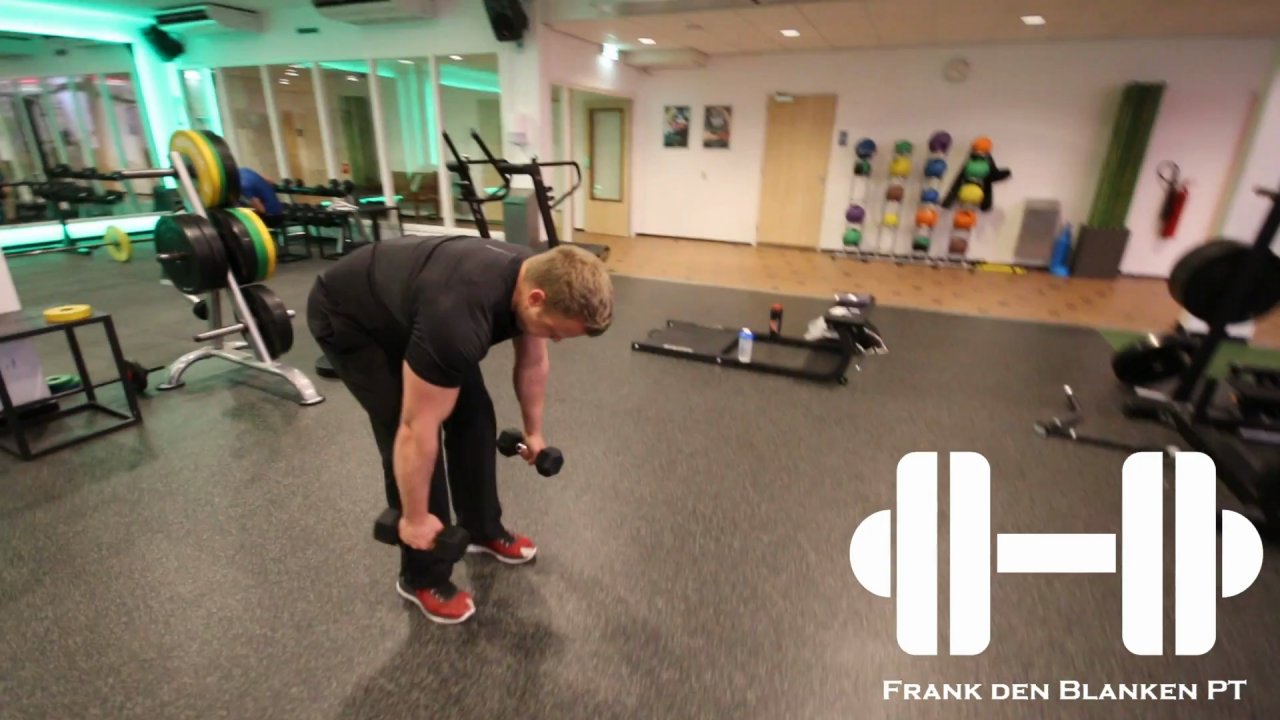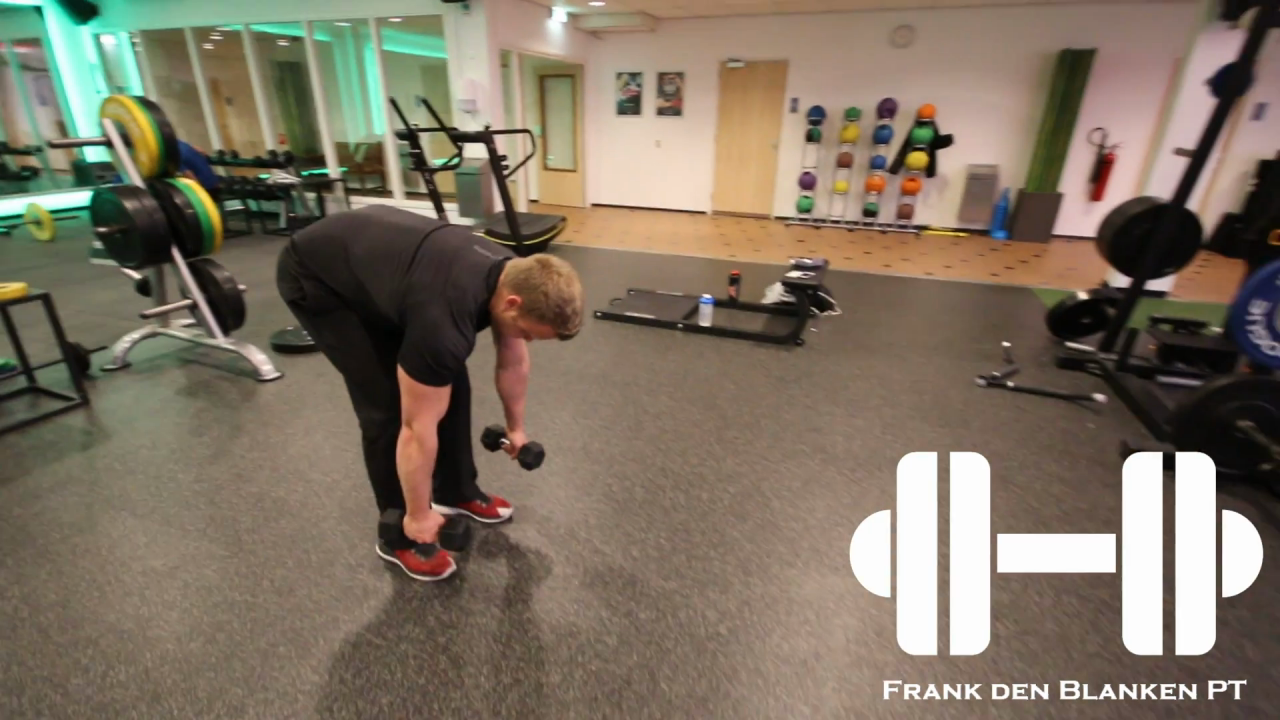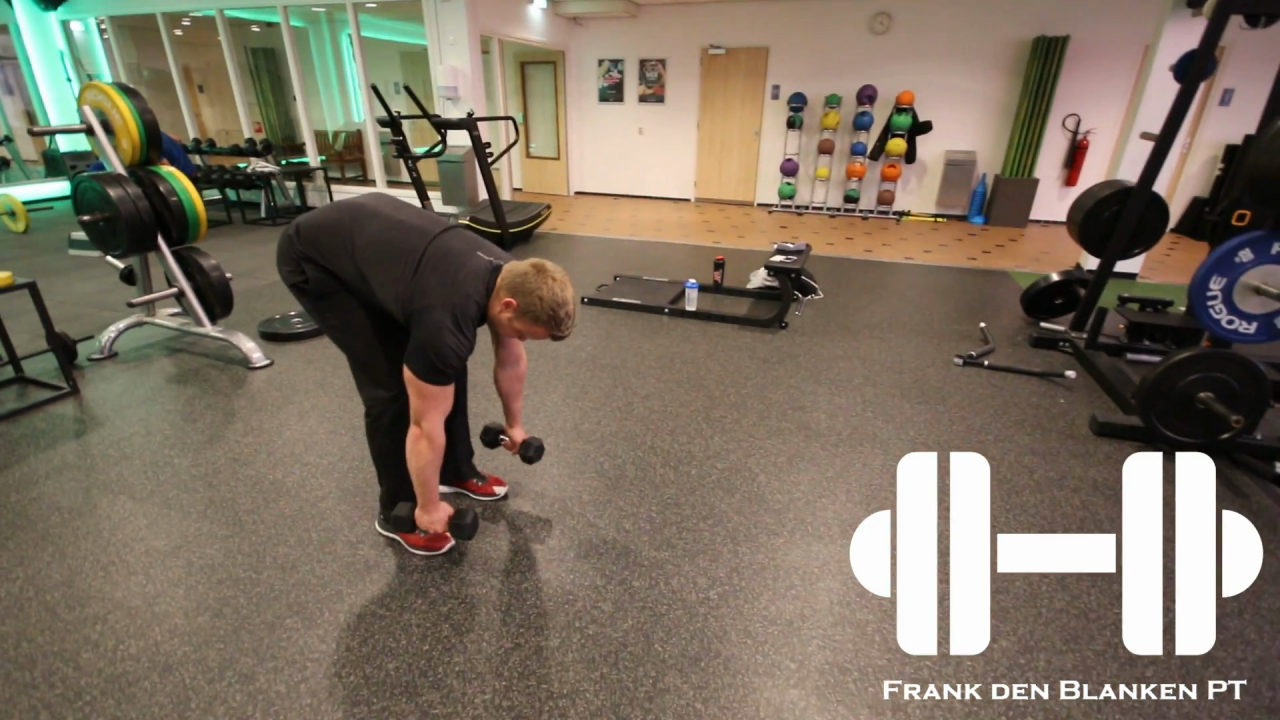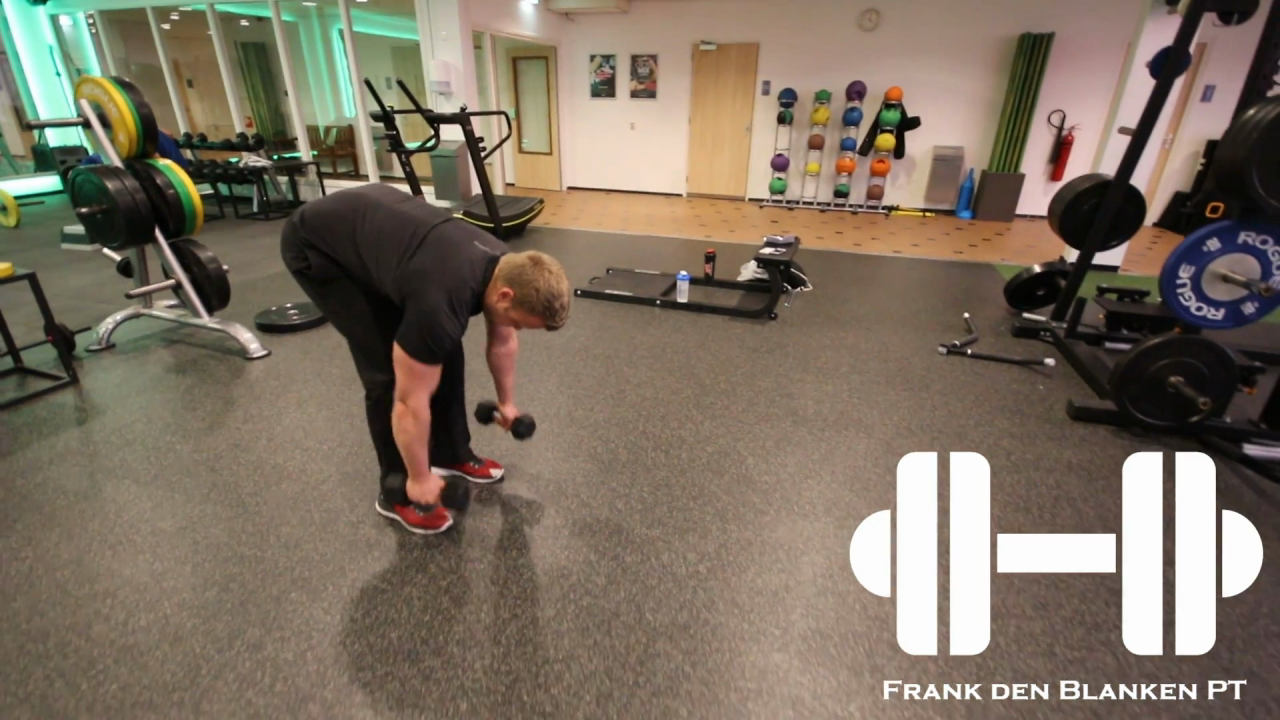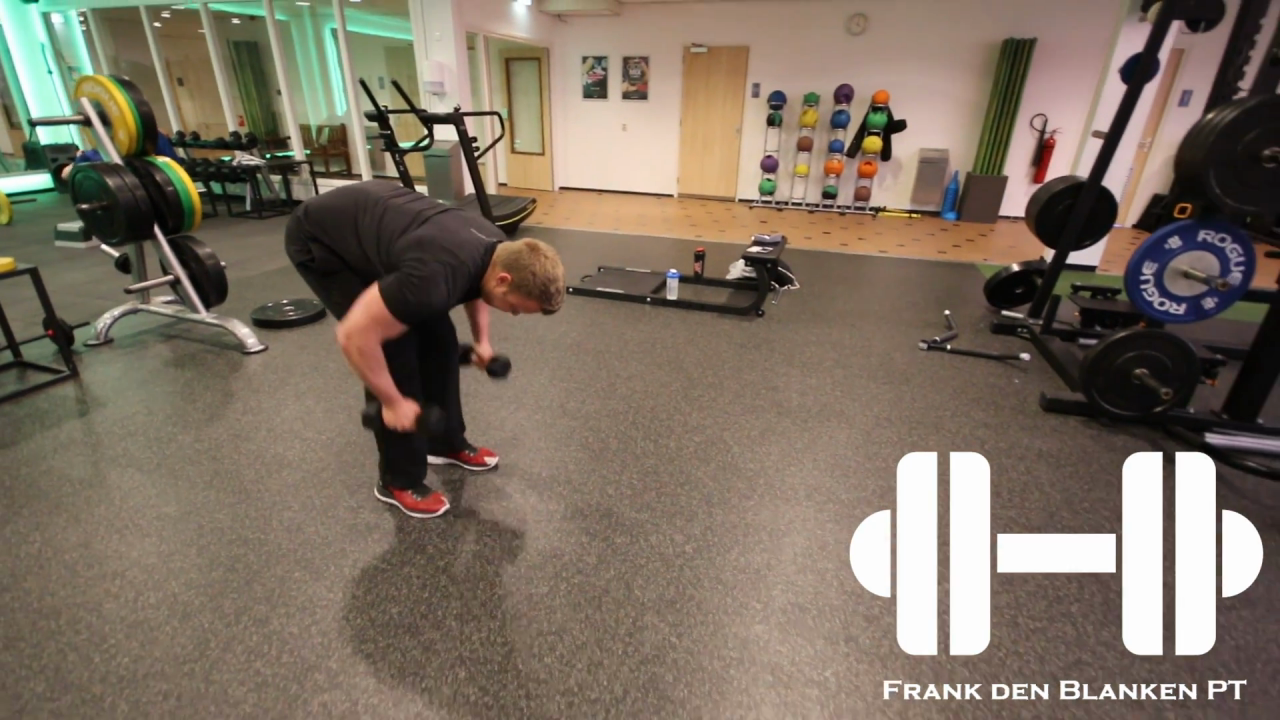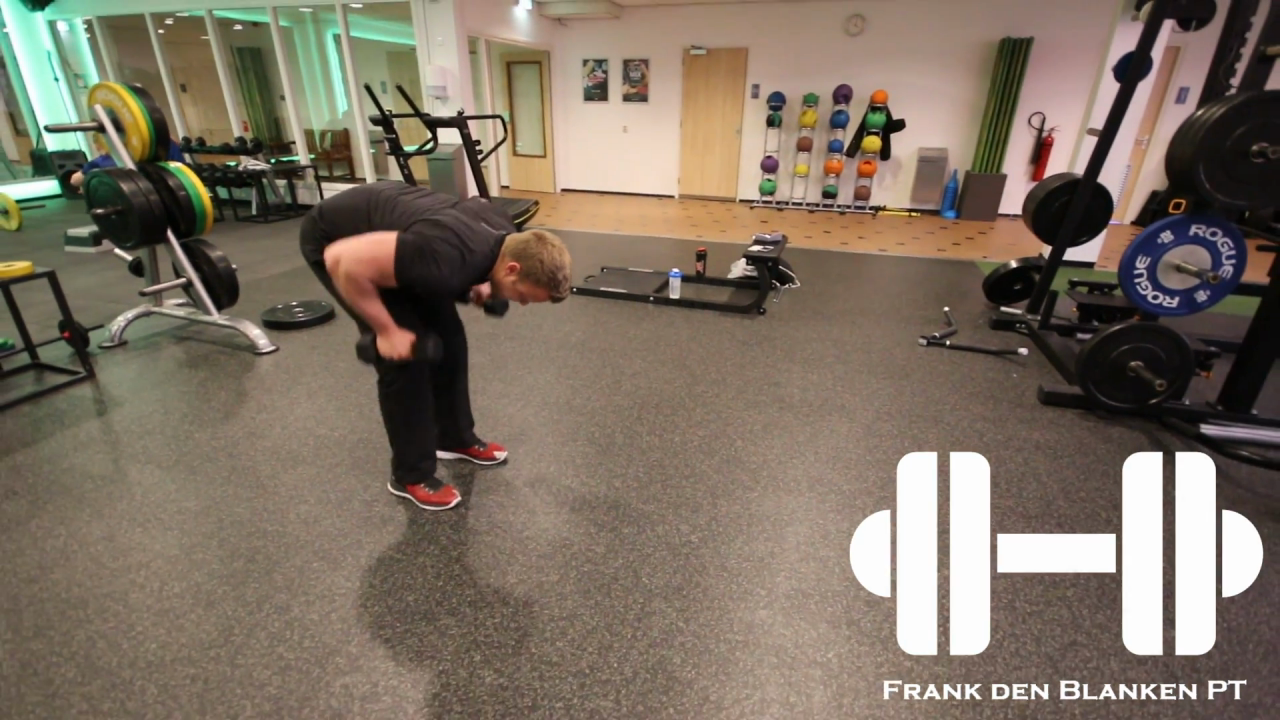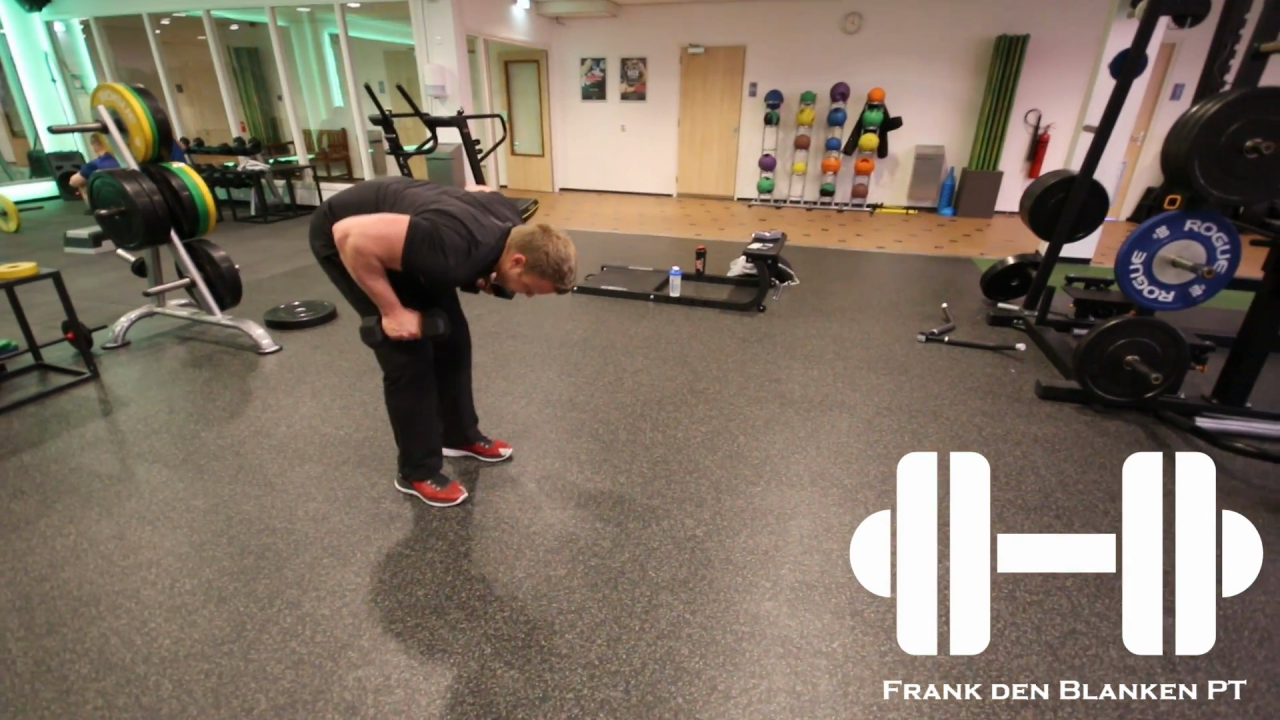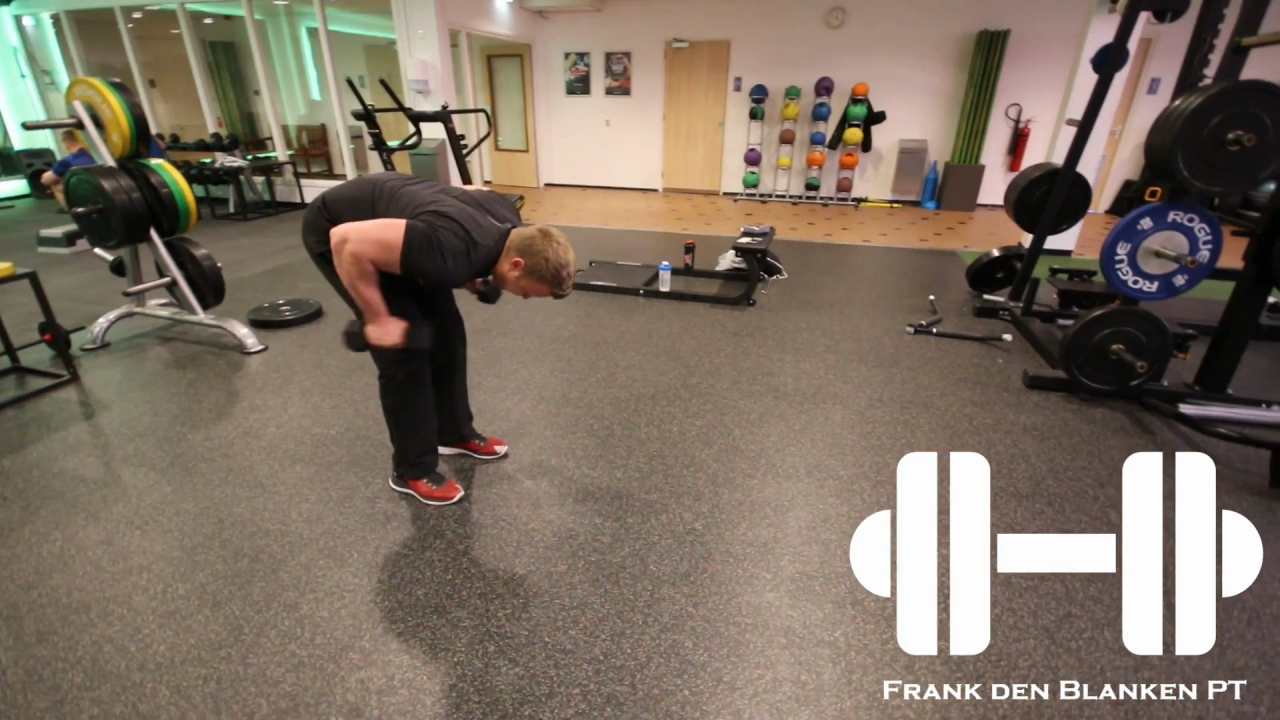
dt=0.3s
person 1, frame 1
left shoulder: (537, 276)
right shoulder: (458, 319)
left elbow: (532, 361)
right elbow: (417, 430)
left wrist: (534, 430)
right wrist: (415, 517)
left hip: (404, 301)
right hip: (346, 316)
left knee: (475, 416)
right knee: (411, 437)
left ankle: (482, 530)
right ankle: (422, 578)
person 1, frame 2
left shoulder: (513, 275)
right shoulder: (443, 320)
left elbow: (513, 364)
right elbow: (418, 429)
left wrist: (516, 428)
right wrist: (419, 515)
left hip: (371, 252)
right hip: (315, 277)
left knee: (450, 384)
right knee: (387, 404)
left ankle: (457, 492)
right ankle: (401, 537)
person 1, frame 3
left shoulder: (509, 279)
right shoulder: (446, 317)
left elbow: (510, 361)
right elbow: (426, 425)
left wrist: (514, 424)
right wrist: (429, 507)
right hip: (313, 258)
left knee: (446, 369)
right knee: (390, 384)
left ankle: (456, 471)
right ankle: (399, 512)
person 1, frame 4
left shoulder: (504, 268)
right shoulder: (441, 302)
left elbow: (502, 342)
right elbow: (411, 403)
left wrist: (506, 401)
right wrist: (420, 479)
right hip: (316, 245)
left knee: (444, 353)
right knee: (389, 369)
left ankle: (452, 454)
right ankle: (399, 495)
person 1, frame 5
left shoulder: (498, 249)
right shoulder: (433, 279)
right elbow: (354, 336)
left wrist: (480, 338)
right wrist: (393, 404)
left hip: (371, 213)
right hip: (319, 239)
left knee: (439, 339)
right knee: (396, 354)
left ankle: (447, 443)
right ankle: (399, 481)
person 1, frame 6
left shoulder: (505, 237)
right shoulder: (444, 262)
left elbow: (474, 202)
right elbow: (342, 260)
left wrist: (478, 283)
right wrist: (388, 330)
left hip: (381, 214)
right hip: (333, 237)
left knee: (447, 336)
right knee: (409, 354)
left ankle: (456, 438)
right ankle: (411, 475)
person 1, frame 7
left shoulder: (511, 224)
right shoulder: (451, 252)
left elbow: (479, 190)
right elbow: (350, 235)
left wrist: (482, 272)
right wrist: (392, 311)
left hip: (392, 214)
right hip: (342, 235)
left knee: (451, 335)
right knee: (408, 352)
left ankle: (461, 436)
right ankle: (418, 472)
person 1, frame 8
left shoulder: (508, 224)
right shoulder: (451, 254)
left elbow: (474, 191)
right elbow: (347, 241)
right wrist: (378, 320)
left hip: (383, 206)
right hip: (334, 227)
left knee: (446, 331)
right knee: (405, 348)
left ankle: (455, 433)
right ankle: (413, 470)
